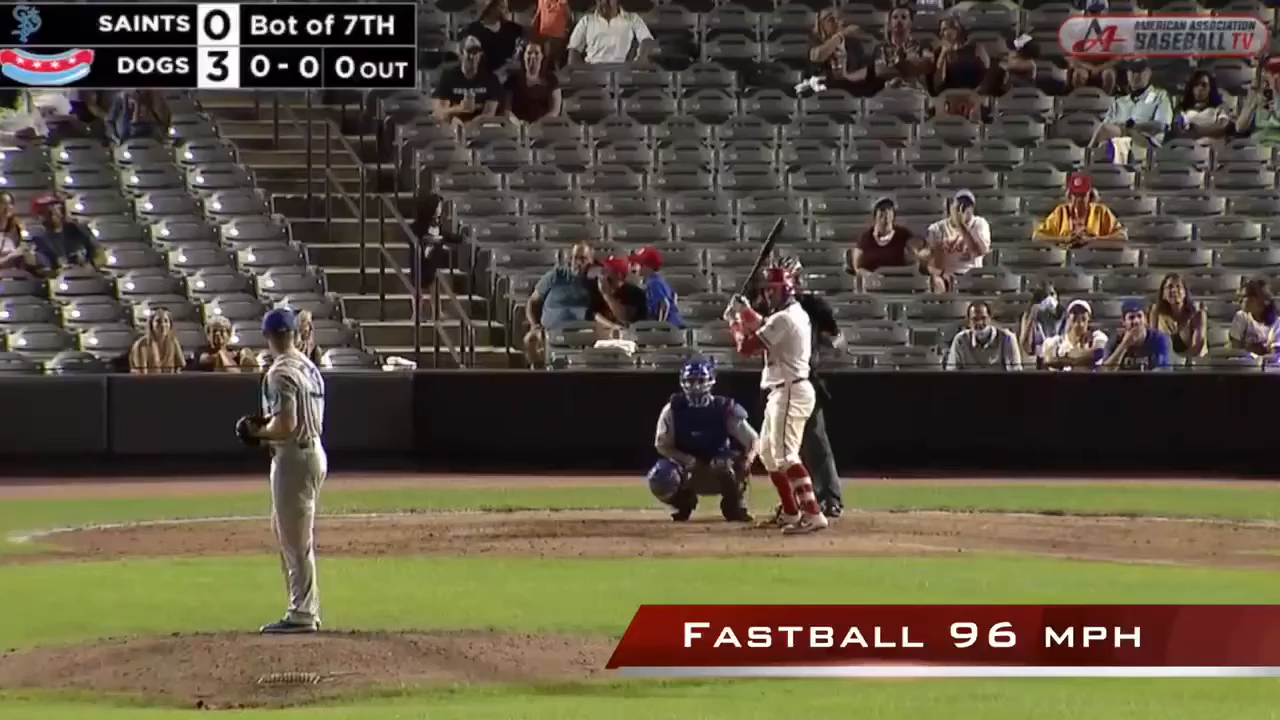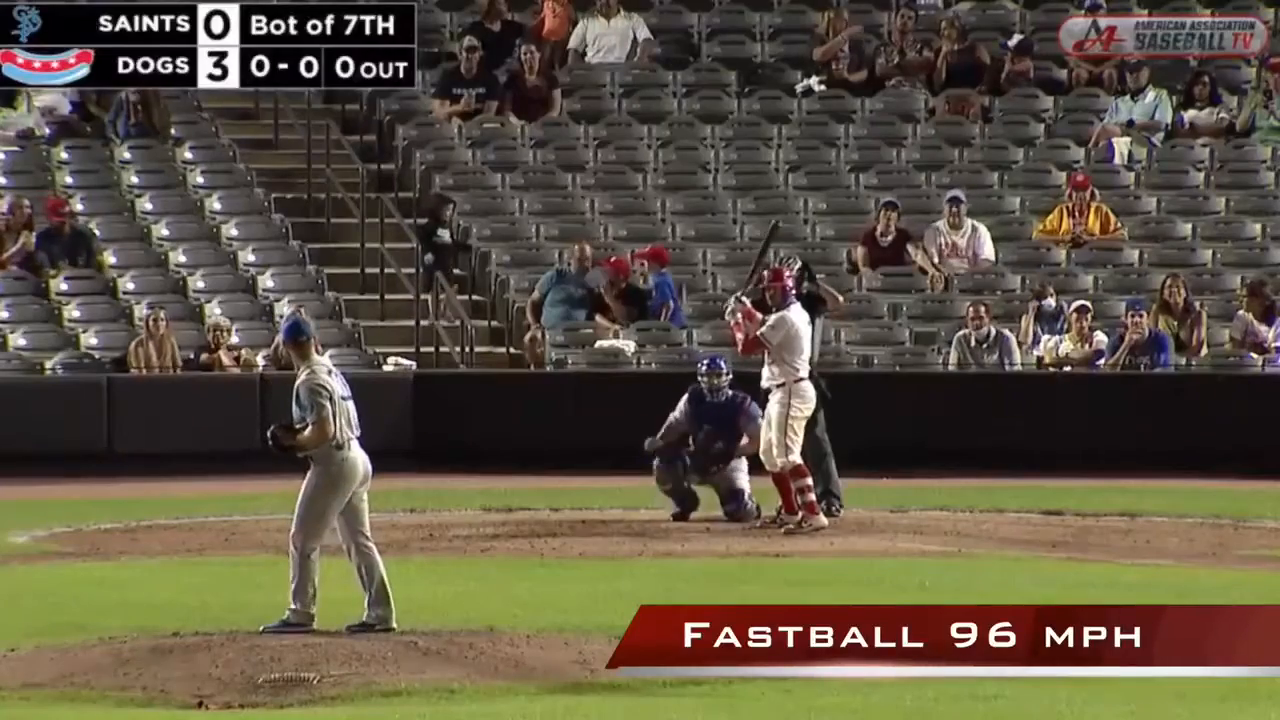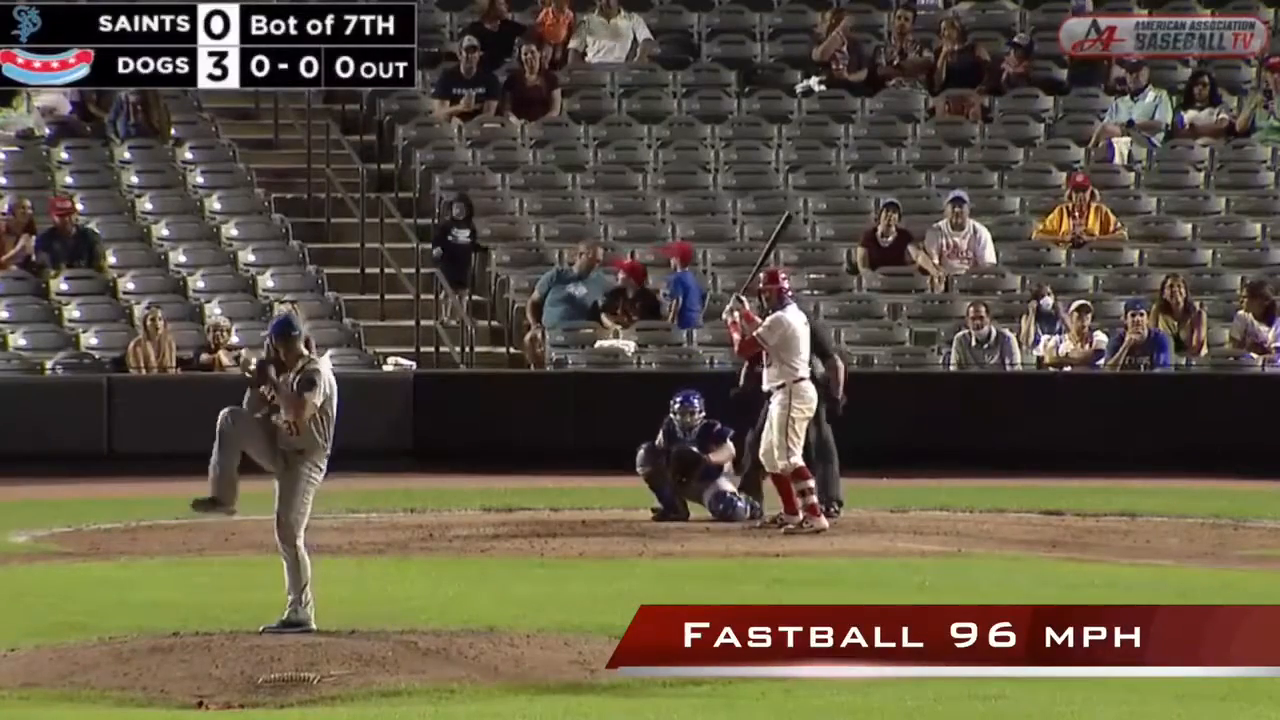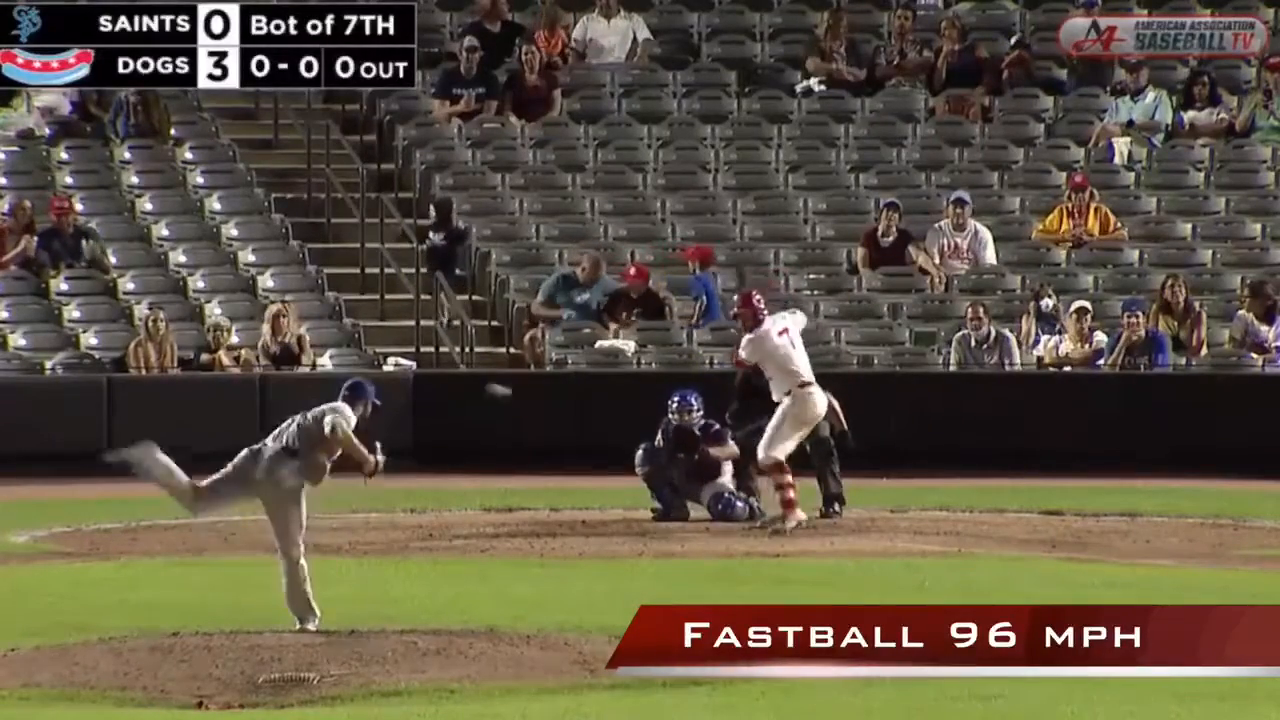
dt=1s
person 1, frame 1
left shoulder: (280, 372)
right shoulder: (310, 367)
left elbow: (285, 425)
left wrist: (259, 432)
right wrist: (268, 428)
left hip: (295, 458)
right hip: (312, 453)
left knee: (295, 540)
right knee: (289, 536)
left ankle: (302, 614)
right ankle: (306, 610)
person 1, frame 2
left shoulder: (309, 381)
right shoulder: (331, 371)
left elbow: (323, 432)
left wrist: (293, 441)
right wrist: (300, 435)
left hip: (334, 465)
right hip: (356, 459)
left knee: (303, 540)
right knee: (359, 540)
left ankle: (301, 615)
right ankle: (380, 614)
person 1, frame 3
left shoulder: (315, 372)
right shoulder: (280, 371)
left elbow: (299, 412)
right elbow: (253, 410)
left wrist: (272, 381)
right wrist: (260, 383)
left hip: (305, 461)
right hip: (277, 449)
left knee: (289, 535)
right knee: (232, 418)
left ankle: (300, 615)
right ankle: (223, 497)
person 1, frame 4
left shoulder: (317, 414)
right shoulder: (344, 413)
right elbow: (335, 432)
right wrist: (369, 461)
left hip: (255, 461)
right hip: (284, 476)
left knee: (191, 495)
right knee: (292, 553)
left ankle: (147, 458)
right ankle: (307, 619)
person 2, frame 1
left shoulder: (784, 318)
right shoulder: (795, 314)
left elbow: (746, 347)
right elbow: (765, 330)
left wrist: (734, 321)
right wrist: (746, 311)
left hip: (790, 393)
right hip: (782, 393)
left knee: (784, 456)
right knee: (769, 454)
left ankle: (813, 515)
right ankle: (791, 513)
person 2, frame 2
left shoulder: (784, 318)
right shoulder: (796, 314)
left elbow: (746, 348)
right elbow: (765, 328)
left wrist: (735, 320)
right wrist: (747, 310)
left hip: (791, 393)
right hip: (782, 393)
left knee: (787, 456)
right knee: (770, 455)
left ankle: (813, 515)
right ankle: (791, 513)
person 2, frame 3
left shoulder: (780, 319)
right shoulder: (794, 315)
left elbow: (743, 349)
right elbow: (765, 335)
left wrist: (732, 320)
right wrist: (745, 313)
left hip: (792, 394)
right hip: (787, 394)
left knee: (789, 457)
right knee: (770, 456)
left ankle: (815, 516)
right ankle: (792, 513)
person 2, frame 4
left shoulder: (754, 340)
right shoulder: (786, 320)
left elbow: (740, 361)
right elbow: (801, 316)
left hip: (800, 398)
right hip: (813, 398)
left knee: (769, 452)
right knee: (775, 453)
left ankle: (791, 511)
right ankle: (790, 513)
